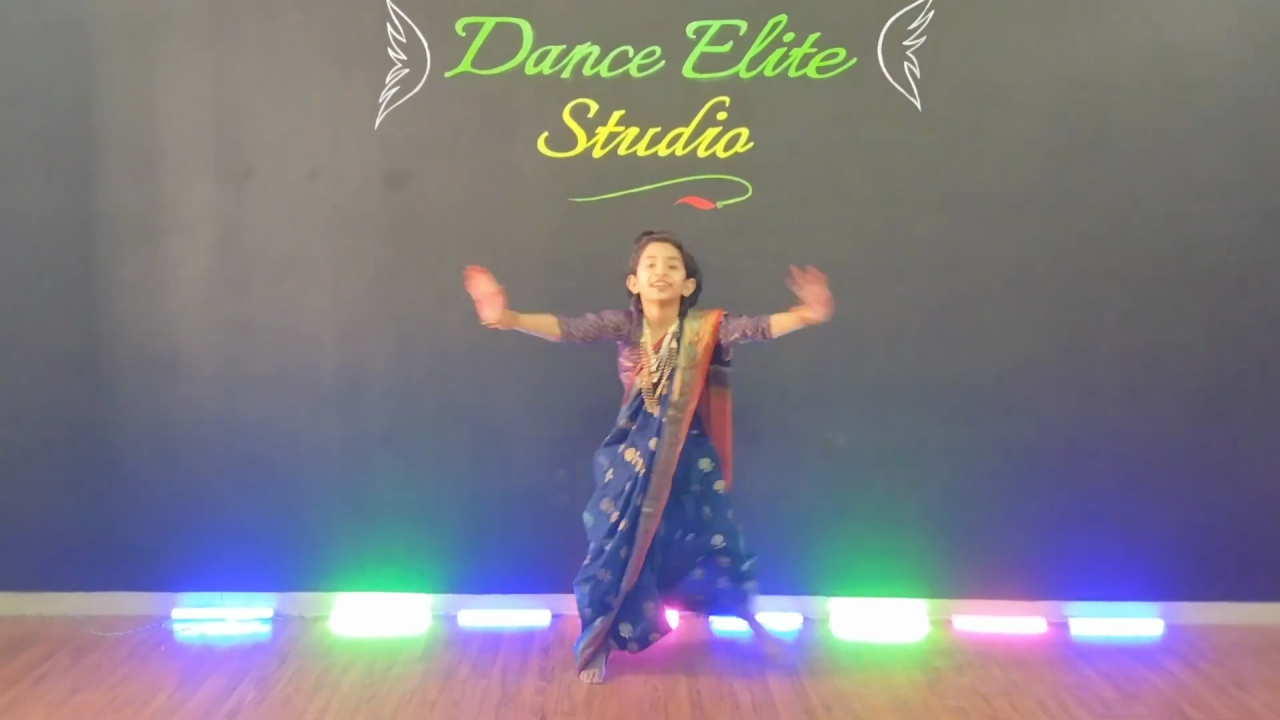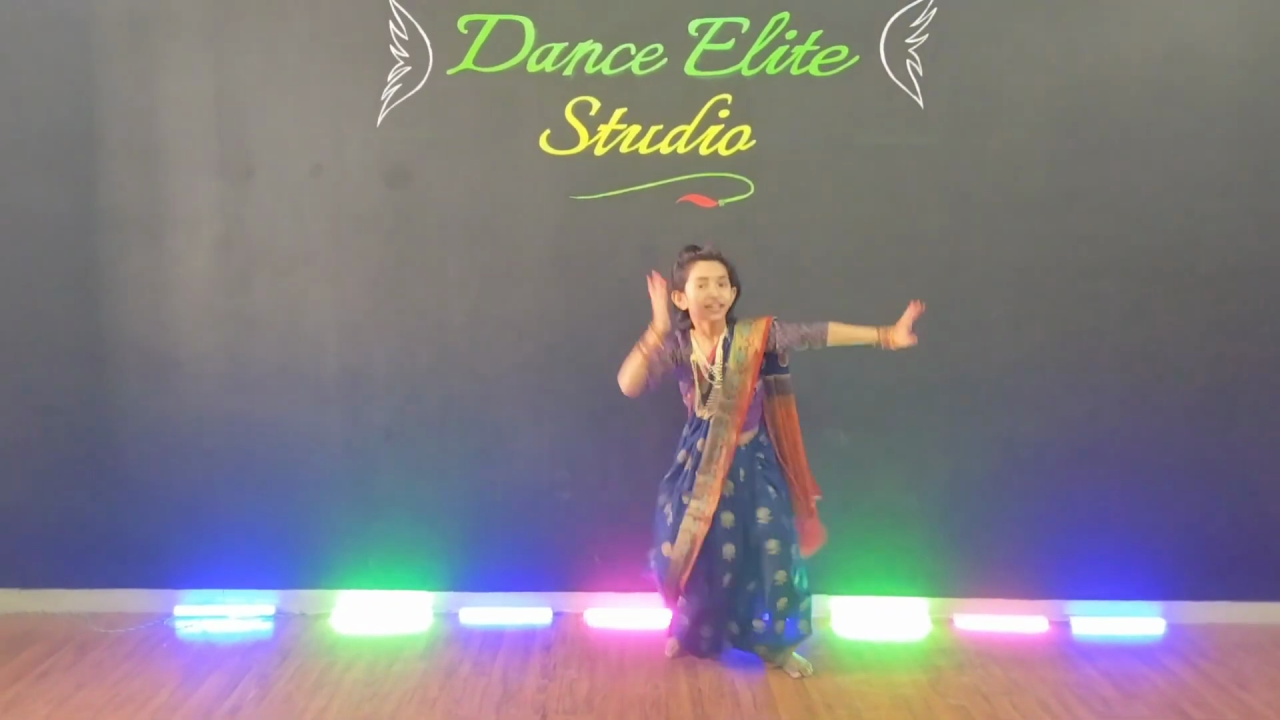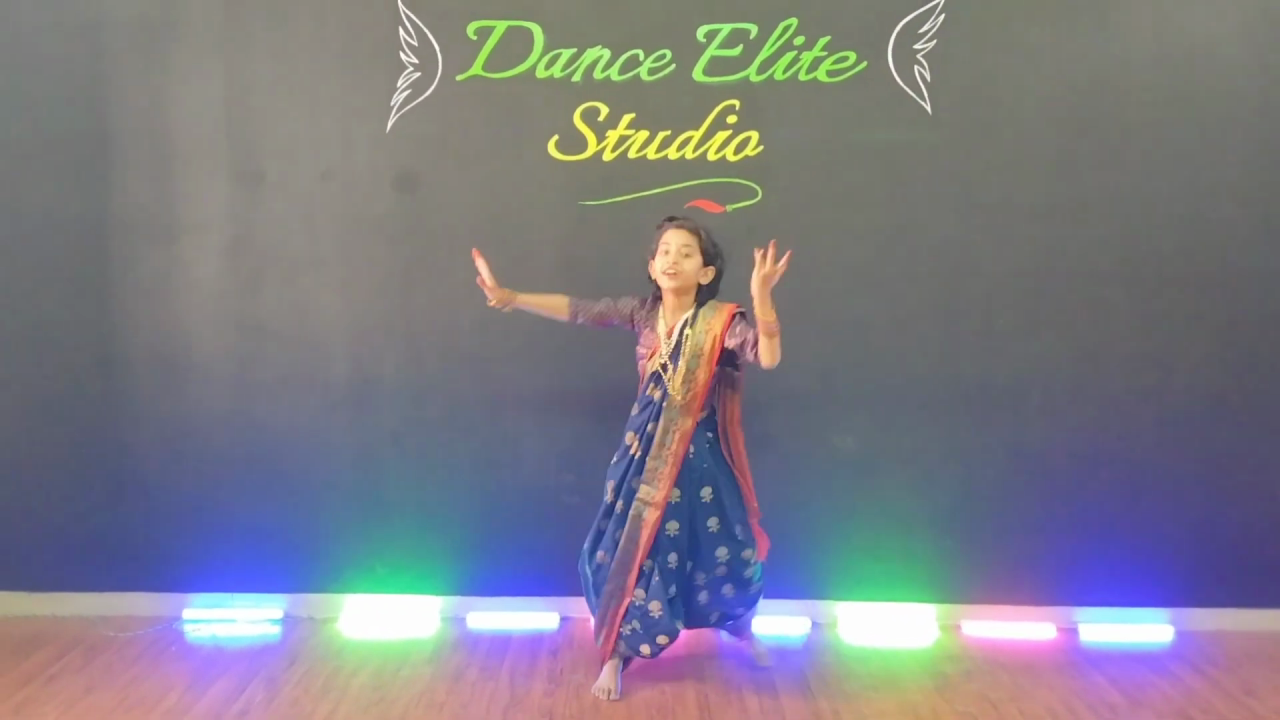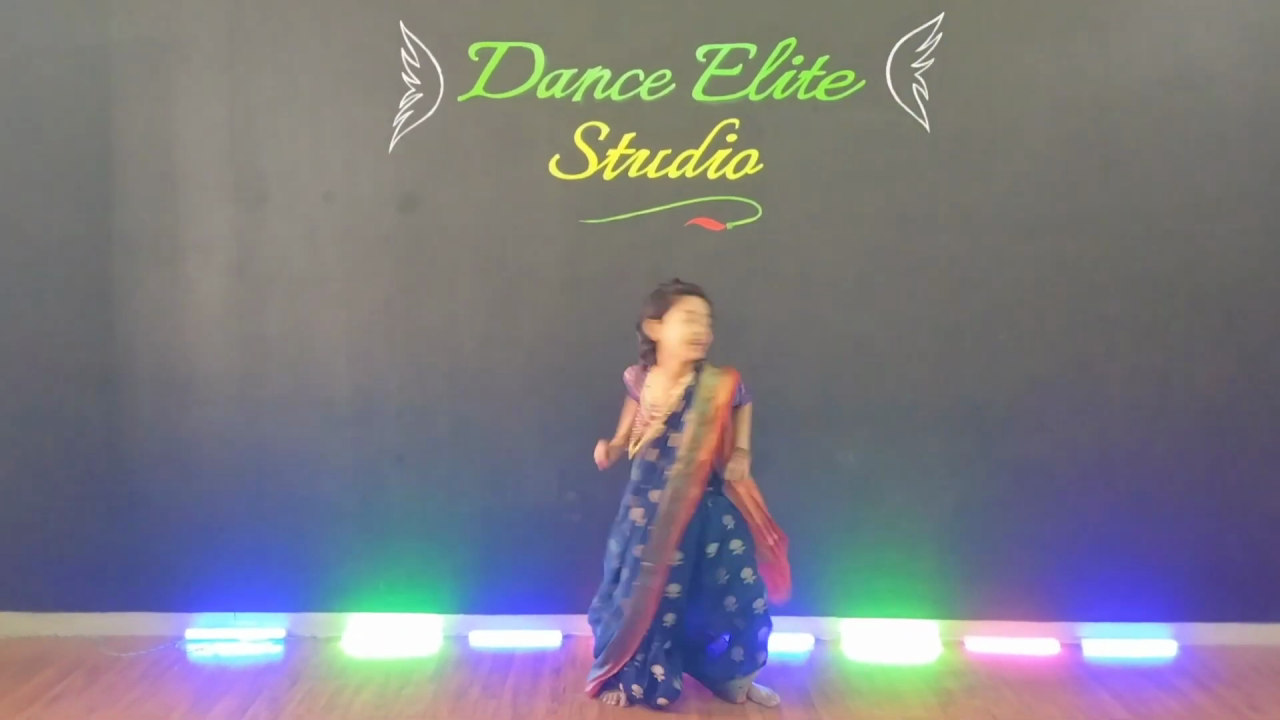
dt=0.5s
person 1, frame 1
left shoulder: (706, 328)
right shoulder: (624, 324)
left elbow: (760, 328)
right elbow: (564, 328)
left wrist: (810, 312)
right wrist: (508, 317)
left hip: (691, 456)
right hip: (634, 454)
left knee: (722, 541)
right knee: (615, 548)
left ankle: (745, 616)
right ankle: (601, 643)
person 1, frame 2
left shoulder: (757, 336)
right shoulder: (677, 346)
left elbow: (819, 334)
right elbow: (629, 385)
left wrist: (885, 335)
right wrist: (656, 332)
left hip: (752, 466)
right hip: (697, 468)
left knee: (775, 560)
right knee: (686, 556)
left ankle: (779, 647)
right ankle: (694, 631)
person 1, frame 3
left shoulder: (721, 321)
right shoulder: (640, 312)
left elbow: (768, 357)
right elbow: (576, 310)
left wrist: (761, 296)
right wrist: (507, 297)
left hip: (697, 450)
right hip: (643, 451)
left knee: (726, 545)
right knee: (624, 548)
left ankle: (738, 623)
right ankle: (616, 653)
person 1, frame 4
left shoulder: (724, 384)
right shoulder: (640, 377)
left elbow: (737, 422)
left wrist: (738, 460)
right wrist: (614, 445)
left hip: (708, 510)
right hip: (651, 507)
left knee: (740, 597)
right knee: (633, 601)
left ankle: (735, 677)
right ankle: (620, 678)
